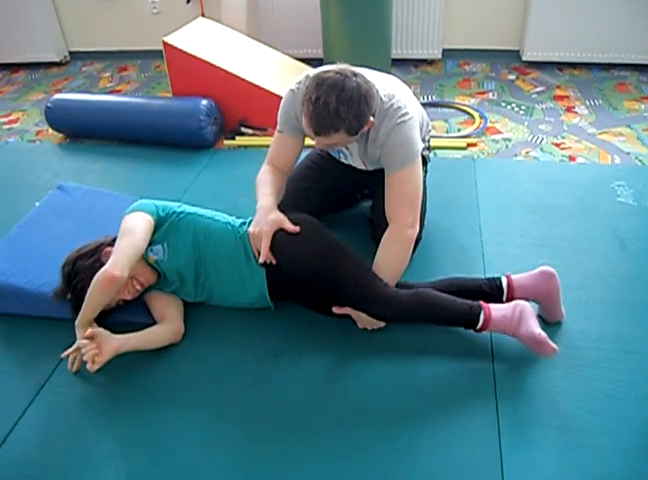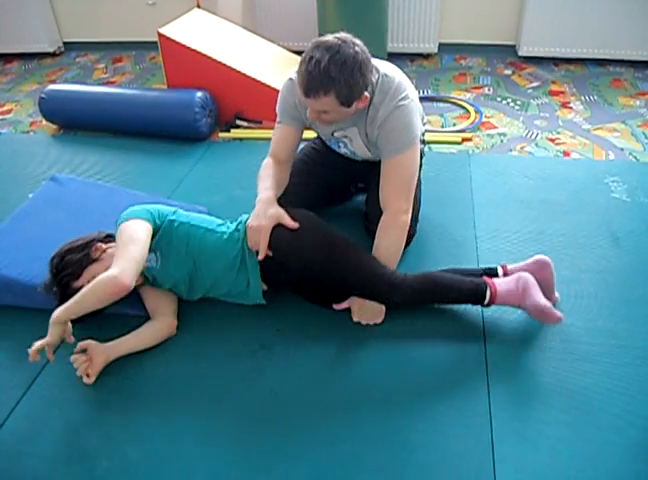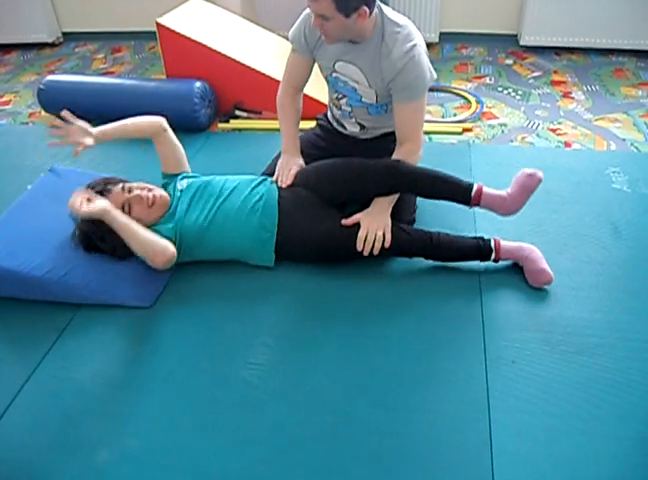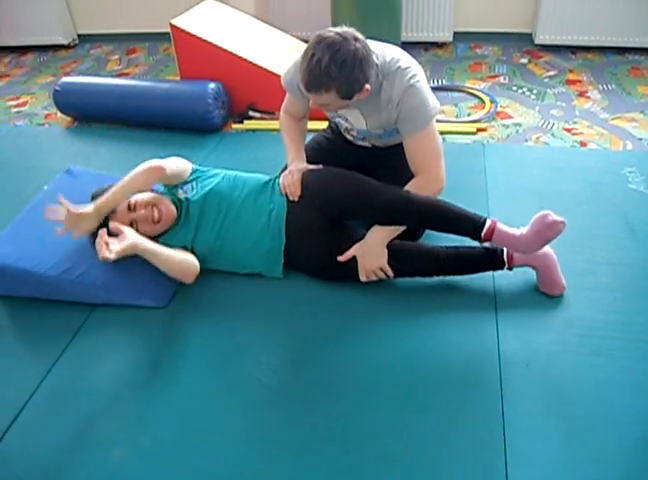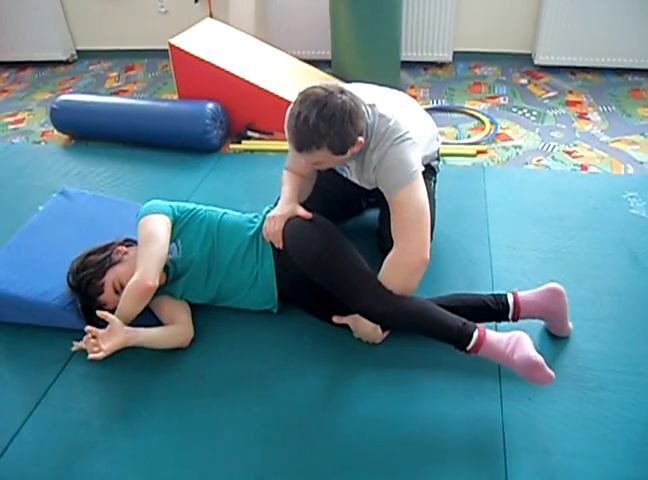
dt=1s
person 1, frame 1
left shoulder: (140, 213)
right shoulder: (156, 284)
left elbow: (114, 272)
right elbow: (172, 328)
left wrist: (83, 321)
right wrist: (113, 342)
left hip: (282, 247)
right hip: (281, 288)
left knee: (387, 304)
right knee: (401, 296)
left ankle: (503, 316)
right ankle: (521, 286)
person 1, frame 2
left shoulder: (135, 218)
right shoulder: (151, 280)
left elbow: (117, 275)
right elbow: (166, 322)
left wrist: (63, 313)
right wrist: (106, 350)
left hip: (278, 244)
right hip: (280, 282)
left knee: (392, 288)
right knee: (393, 298)
left ankle: (508, 287)
right ankle: (512, 274)
person 1, frame 3
left shoulder: (176, 180)
right shoulder: (153, 248)
left elbow: (158, 125)
right elbow: (164, 253)
left wrist: (97, 134)
right wrist: (107, 214)
left hip: (287, 190)
right hip: (289, 238)
left knee: (389, 172)
right knee: (400, 241)
left ankle: (496, 197)
right ankle: (503, 249)
person 1, frame 4
left shoulder: (177, 178)
right shoulder: (166, 245)
left elbow: (153, 167)
right elbow: (190, 271)
left wrist: (93, 212)
right wrist: (132, 245)
left hip: (297, 195)
right hip: (296, 249)
left knee: (390, 202)
right knee: (405, 260)
left ankle: (510, 237)
right ankle: (514, 257)
person 1, frame 5
left shoulder: (151, 215)
right shoulder: (166, 294)
left elbow: (146, 280)
right elbow: (182, 332)
left wrist: (121, 324)
right wrist: (123, 336)
left hip: (287, 240)
right hip: (284, 290)
left knee: (374, 301)
right knee: (381, 318)
right ankle: (520, 305)
person 2, frame 1
left shoulder: (398, 121)
right shoulder: (299, 95)
left elbow: (405, 227)
right elbow: (274, 167)
right wrist: (266, 207)
left hip: (396, 159)
right hip: (339, 159)
left knee: (393, 232)
right knee: (284, 209)
left ankle: (373, 194)
right ankle: (359, 191)
person 2, frame 2
left shoulder: (397, 105)
right shoulder: (297, 87)
left elbow: (398, 212)
right elbow: (277, 159)
right wrist: (265, 202)
left hip: (391, 156)
right hip: (335, 149)
left knee: (396, 237)
right knee: (280, 205)
left ankle: (368, 188)
right ankle: (355, 185)
person 2, frame 3
left shoulder: (405, 49)
right shoulder: (312, 23)
left elbow: (410, 145)
right elbow: (290, 90)
left wrist: (381, 208)
right wrist: (291, 152)
left hip: (387, 140)
right hip: (334, 131)
left knee: (392, 224)
person 2, frame 4
left shoulder: (406, 86)
right shoulder: (309, 69)
left elbow: (432, 180)
right elbow: (290, 115)
left wrist: (376, 240)
right wrist: (296, 162)
left hip: (397, 146)
right hip: (344, 138)
left knee: (405, 232)
right knee: (286, 197)
left ankle: (373, 182)
right ankle: (365, 179)
person 2, frame 5
left shoulder: (396, 144)
right shoulder: (302, 119)
left elbow: (416, 254)
right elbow: (297, 172)
right wrist: (287, 203)
left hip: (412, 163)
left knee: (406, 259)
right knee: (287, 225)
